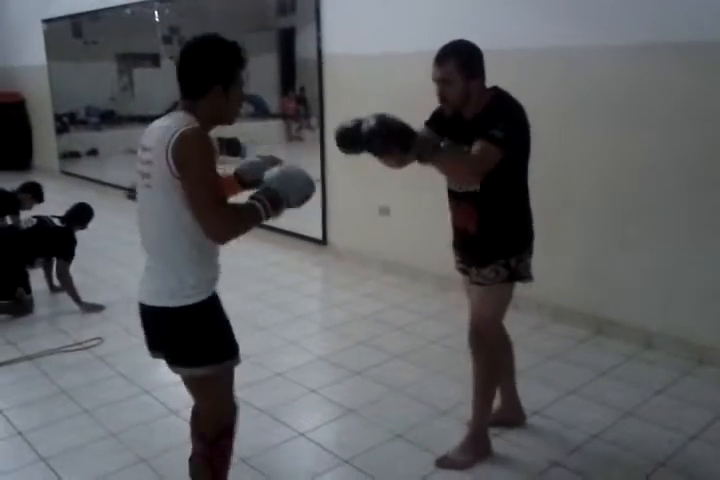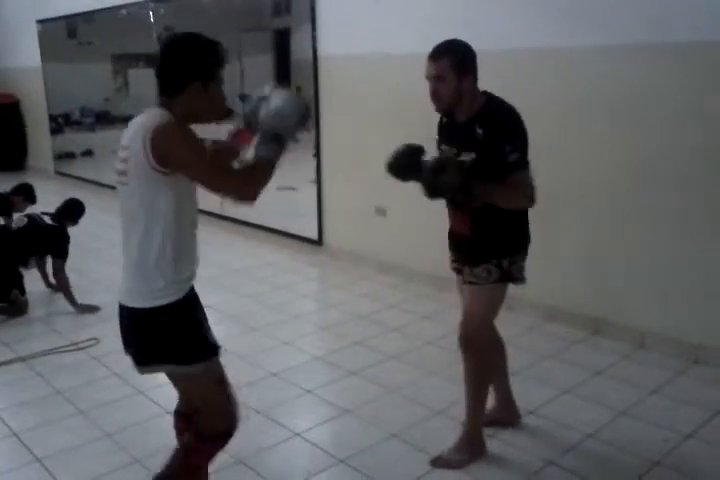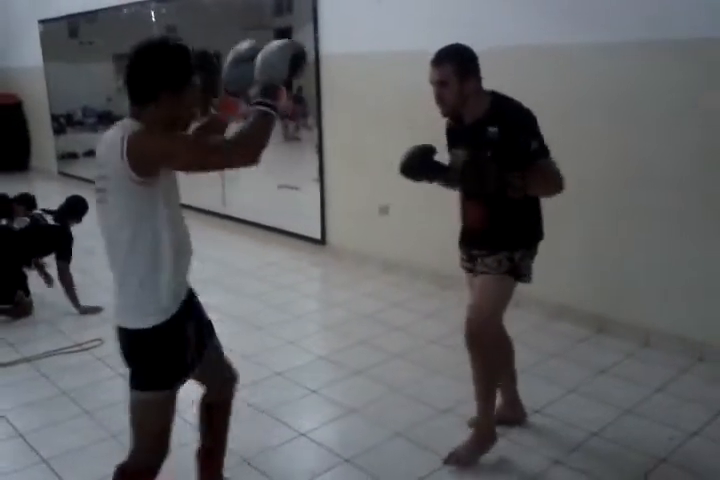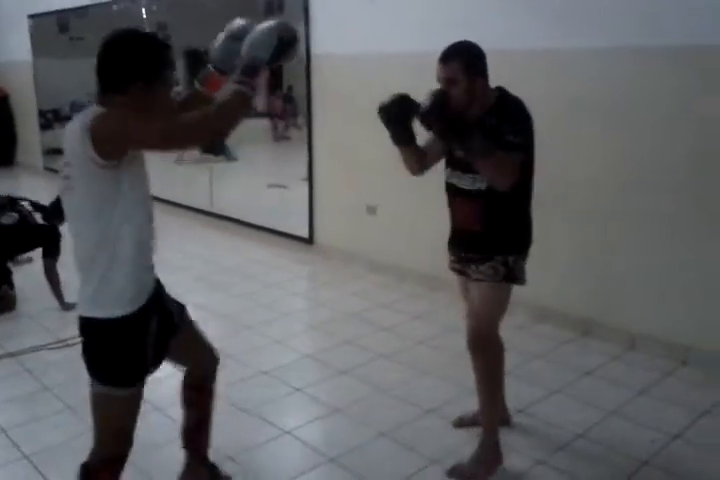
dt=0.2s
person 1, frame 1
left shoulder: (162, 130)
right shoulder: (190, 140)
right elbow: (220, 228)
left wrist: (238, 181)
right wrist: (268, 199)
left hip: (162, 300)
right hip: (185, 307)
left knee: (213, 402)
right knee: (218, 422)
person 1, frame 2
left shoulder: (153, 128)
right shoulder: (166, 134)
left elbow: (209, 164)
right elbow: (243, 189)
left hip: (168, 294)
right hip: (158, 307)
left knee: (197, 402)
right knee: (220, 418)
person 1, frame 3
left shoulder: (127, 140)
right shoulder: (140, 144)
left elbow: (202, 146)
right elbow: (241, 154)
left wrist: (235, 95)
right wrist: (271, 92)
left hip: (174, 303)
right hip: (152, 324)
left knee: (222, 381)
person 1, frame 4
left shoulder: (106, 127)
right shoulder: (103, 128)
left elbow: (181, 126)
right elbow: (210, 127)
left wrist: (226, 72)
right wrist: (251, 69)
left hip: (142, 293)
right hip: (115, 316)
left knee: (203, 363)
person 2, frame 1
left shoulder: (506, 114)
right shoulder: (449, 114)
left elbow: (471, 169)
right elbow: (401, 156)
left wrist: (413, 145)
left hip: (501, 245)
right hip: (469, 241)
left knee: (480, 336)
right knee: (489, 326)
left ankle: (477, 439)
right ankle: (511, 407)
person 2, frame 2
left shoulder: (500, 122)
right shoulder: (448, 120)
left elbow: (522, 197)
left wrist: (473, 188)
left hip: (496, 248)
right hip: (463, 243)
left knee: (470, 336)
right knee: (482, 329)
left ankle: (471, 438)
right ankle: (505, 407)
person 2, frame 3
left shoulder: (511, 119)
right shoulder: (459, 123)
left elbow: (552, 182)
left wrist: (502, 183)
right wrist: (432, 170)
left hip: (510, 242)
right hip: (474, 238)
left knee: (477, 331)
right knee: (491, 325)
left ankle: (484, 431)
right ankle: (511, 406)
person 2, frame 4
left shoulder: (510, 114)
right shoulder: (457, 114)
left elbow: (505, 178)
right elbow: (418, 165)
left wrist: (461, 134)
right wrist: (401, 131)
left hip: (500, 246)
right hip: (465, 240)
left knee: (479, 339)
right knee: (483, 329)
right ankle: (495, 408)
